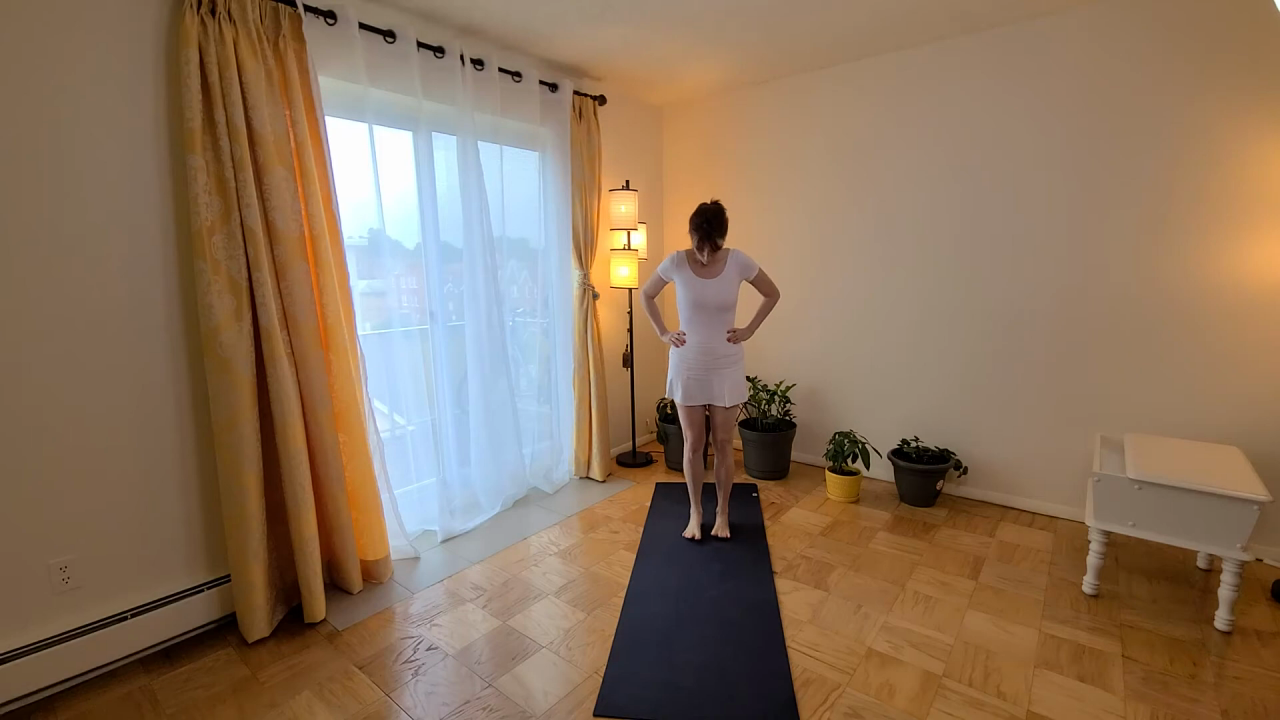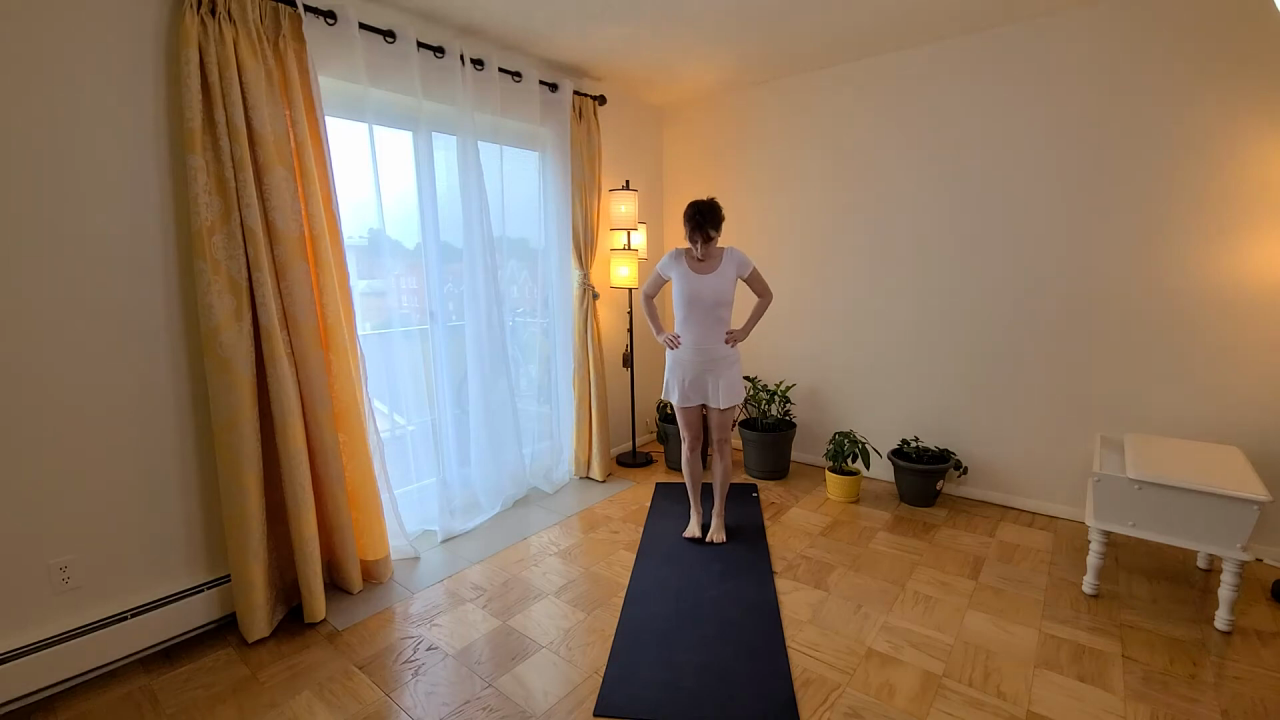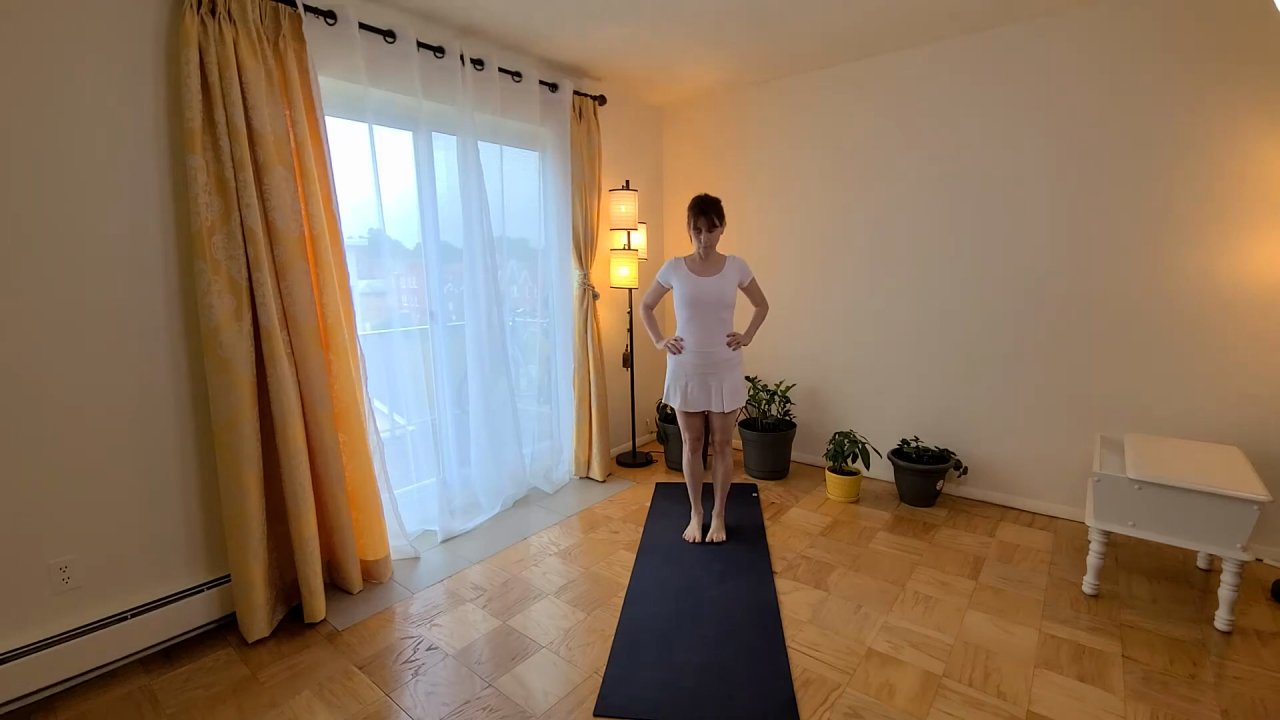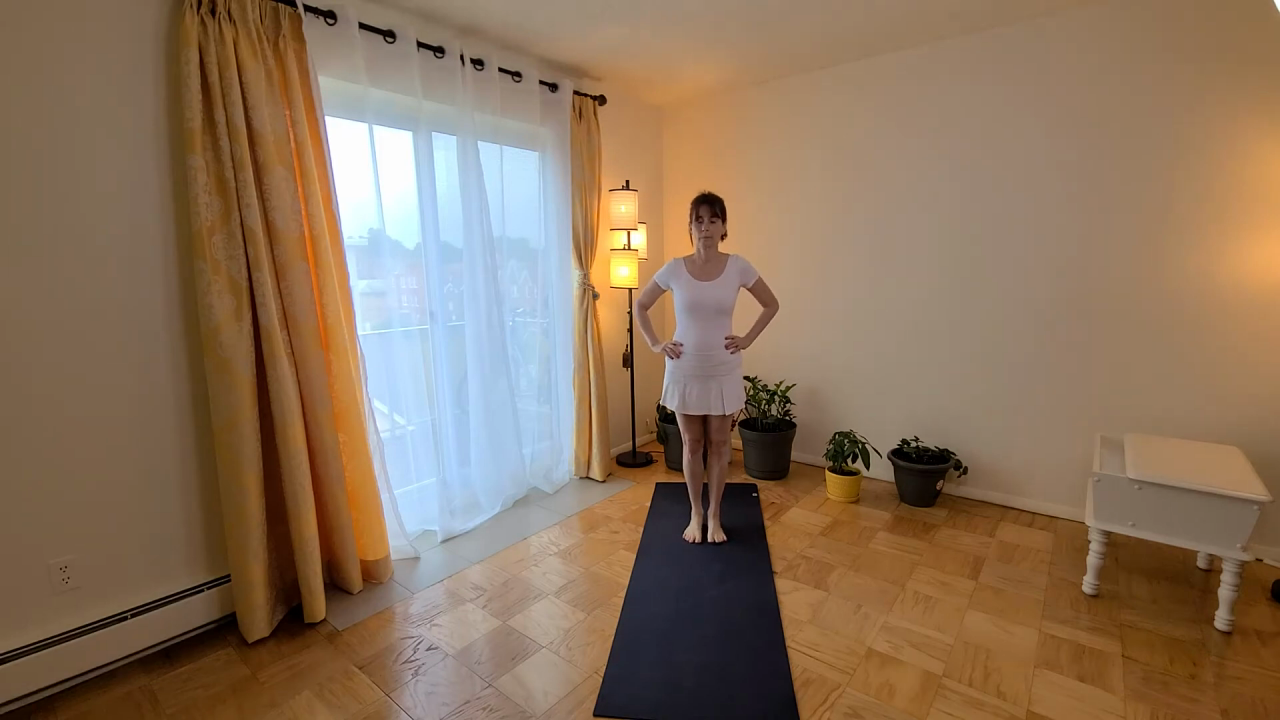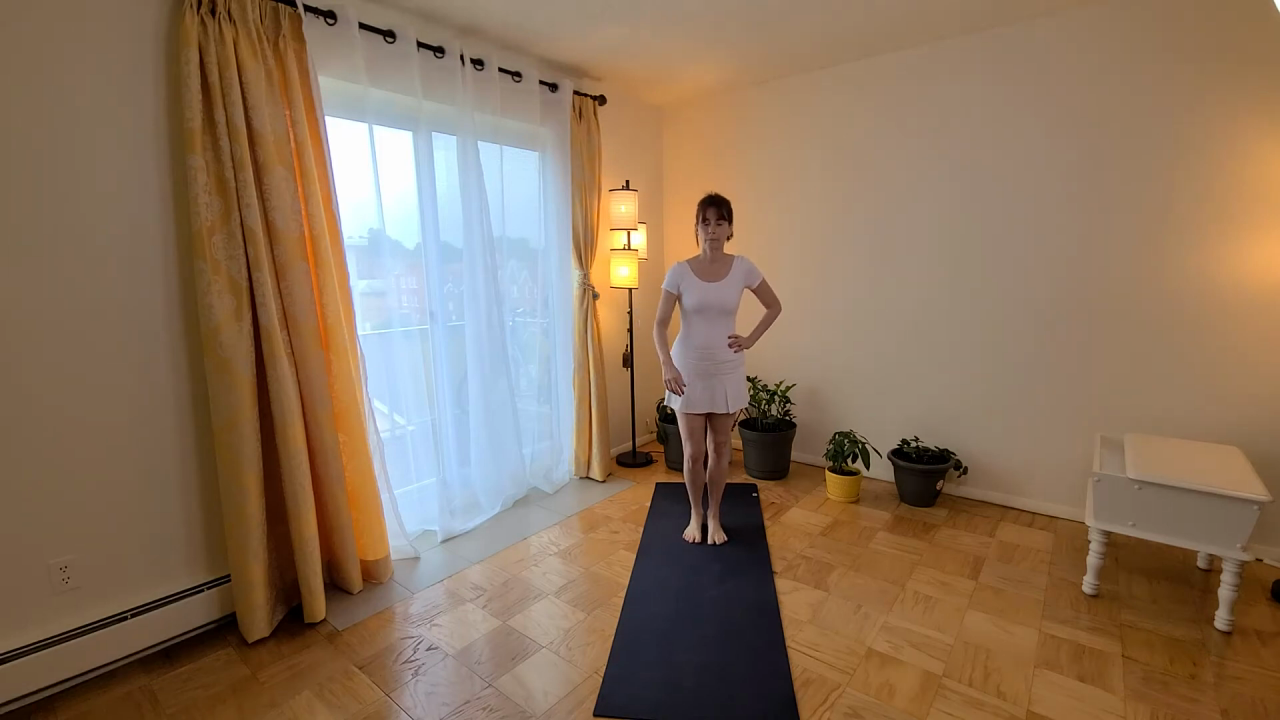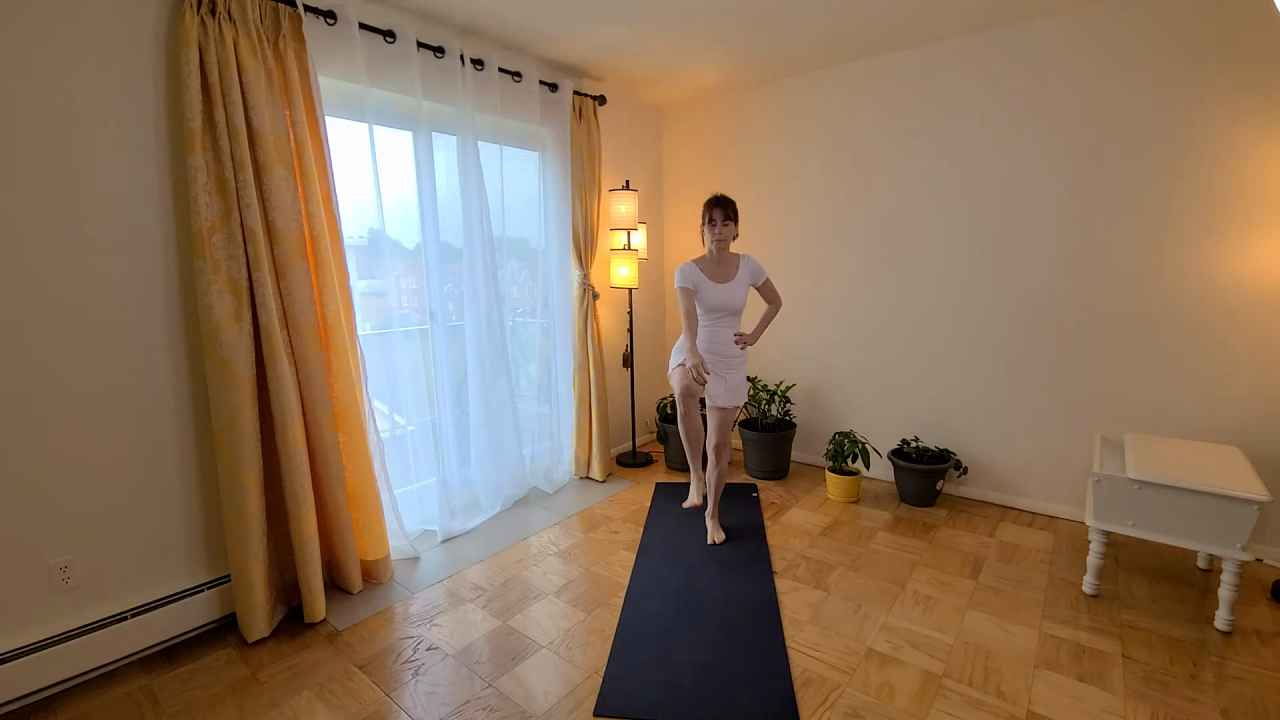
dt=0.5s
person 1, frame 1
left shoulder: (739, 262)
right shoulder: (676, 263)
left elbow: (772, 294)
right elbow: (647, 295)
left wrist: (749, 330)
right wrist: (663, 333)
left hip: (726, 368)
right hip: (687, 367)
left knee: (722, 443)
right knee: (693, 443)
left ankle: (722, 513)
right ankle: (695, 512)
person 1, frame 2
left shoulder: (734, 259)
right shoulder: (673, 260)
left elbow: (765, 296)
right elbow: (646, 295)
left wrist: (745, 331)
right wrist: (659, 333)
left hip: (722, 367)
right hip: (683, 366)
left knee: (720, 443)
right knee: (690, 442)
left ankle: (718, 516)
right ankle: (695, 512)
person 1, frame 3
left shoulder: (736, 266)
right shoulder: (674, 268)
left elbow: (762, 306)
right elbow: (646, 306)
left wrist: (748, 336)
right wrist: (659, 340)
left hip: (725, 370)
right hip: (685, 369)
left knee: (722, 444)
right knee: (692, 444)
left ankle: (719, 516)
right ankle: (696, 514)
person 1, frame 4
left shoulder: (738, 267)
right shoulder: (673, 270)
left elbow: (771, 305)
right elbow: (639, 306)
left wrist: (748, 339)
right wrist: (656, 344)
left hip: (723, 372)
right hip: (684, 371)
left knee: (719, 445)
right knee: (692, 445)
left ankle: (714, 514)
right ankle: (696, 514)
person 1, frame 5
left shoulder: (742, 268)
right shoulder: (680, 272)
left elbow: (774, 307)
right elbow: (660, 323)
left wrist: (750, 340)
right wrist: (666, 365)
left hip: (727, 372)
right hip: (688, 372)
left knee: (720, 448)
right knee: (693, 452)
left ankle: (714, 515)
right ankle: (696, 514)
person 1, frame 6
left shoulder: (748, 266)
right shoulder: (688, 271)
left elbow: (775, 302)
right elbow: (688, 315)
left wrist: (754, 336)
right wrist: (692, 353)
left hip: (729, 365)
right hip: (691, 358)
left knee: (719, 444)
right knee: (685, 389)
left ankle: (712, 515)
right ankle: (697, 479)
